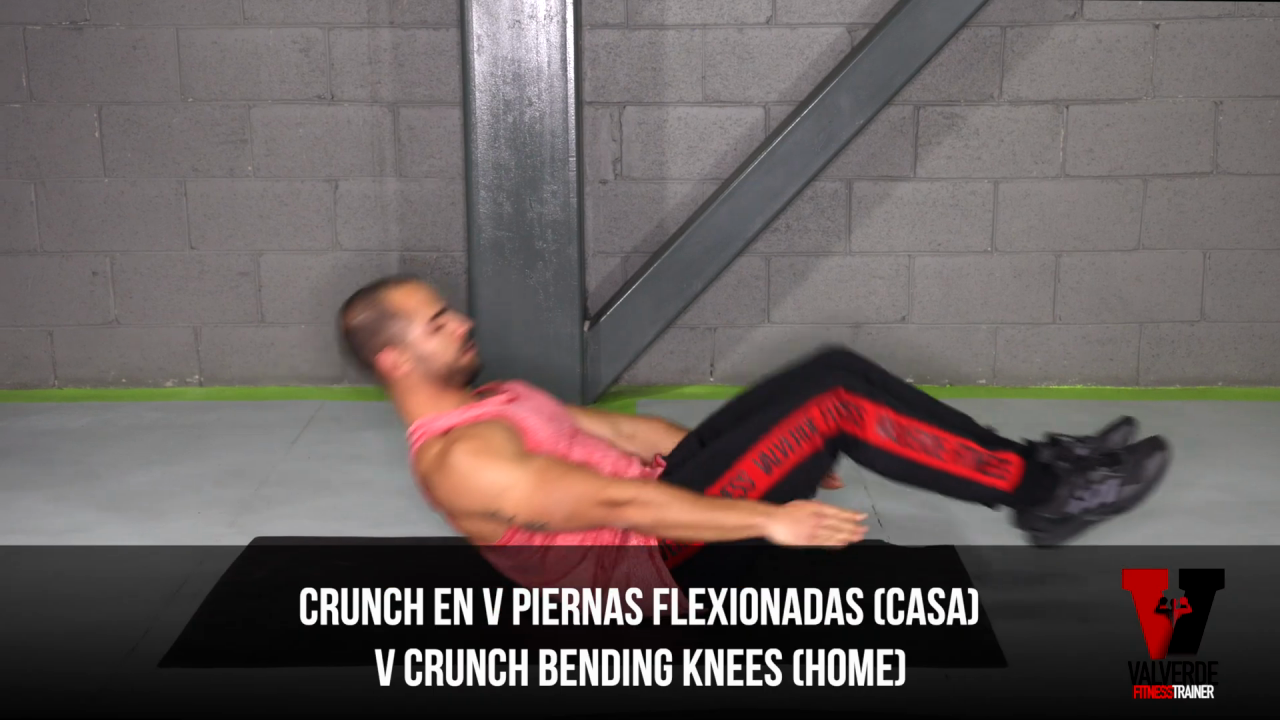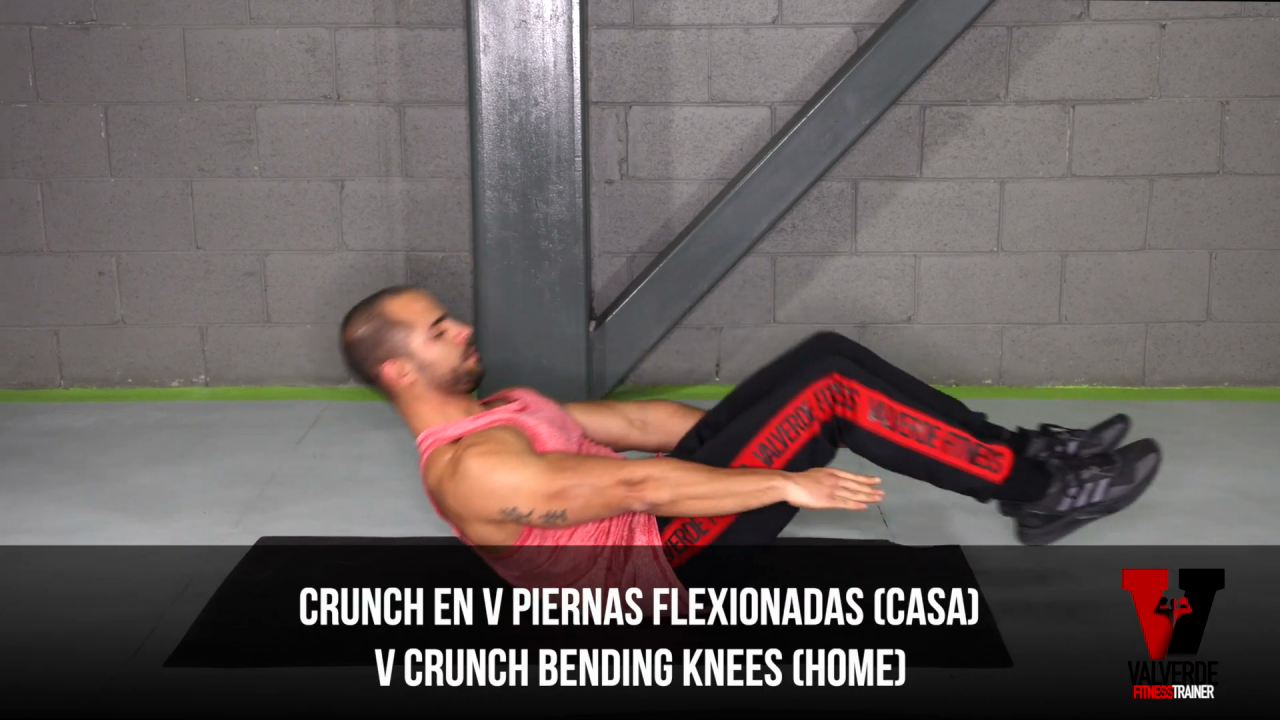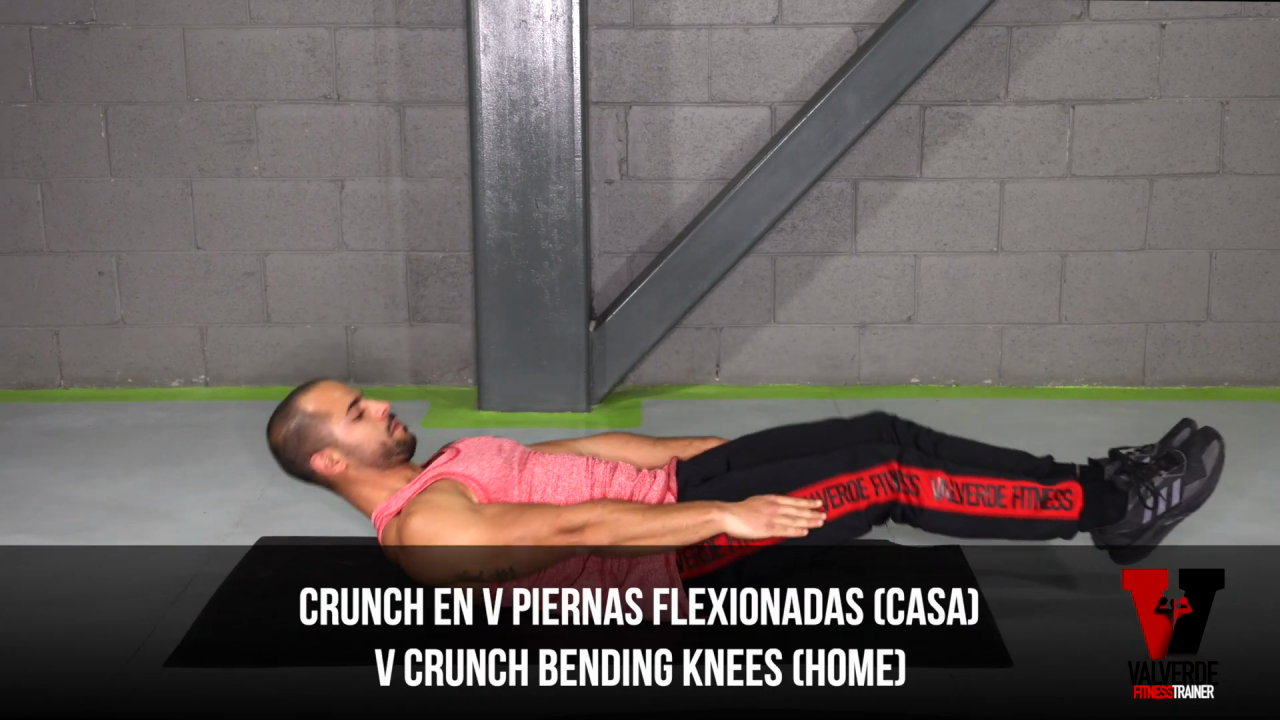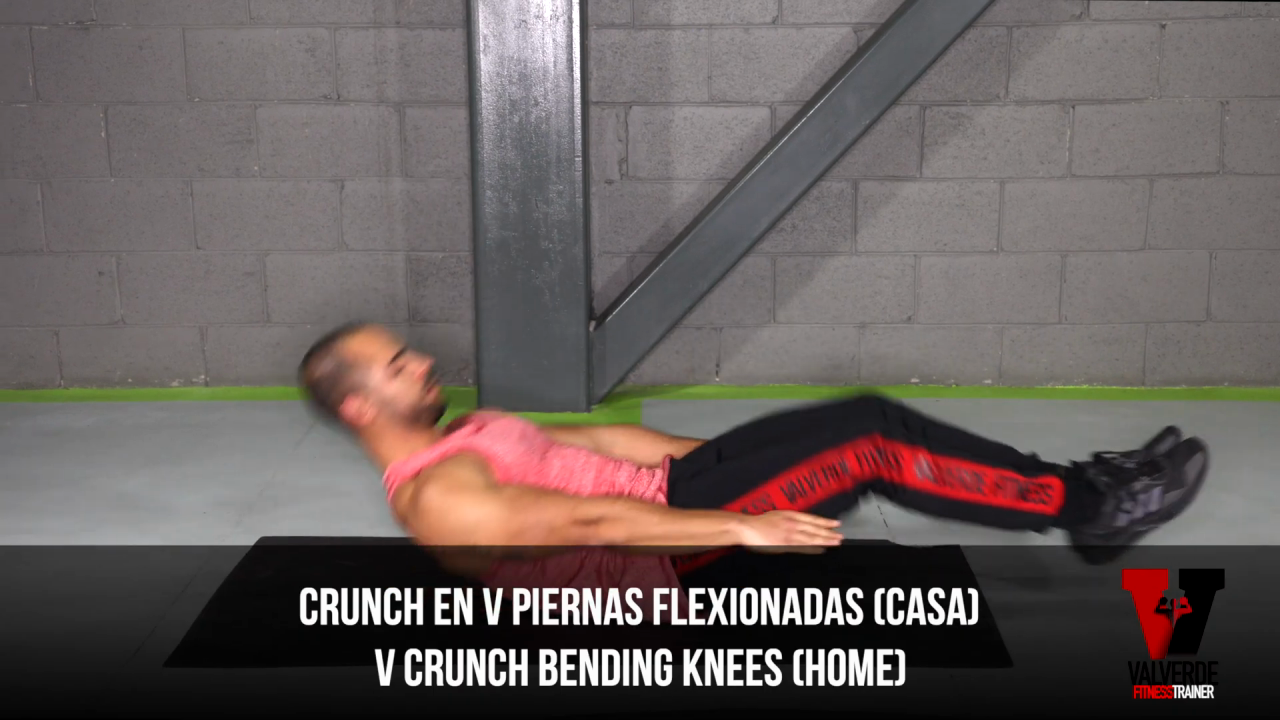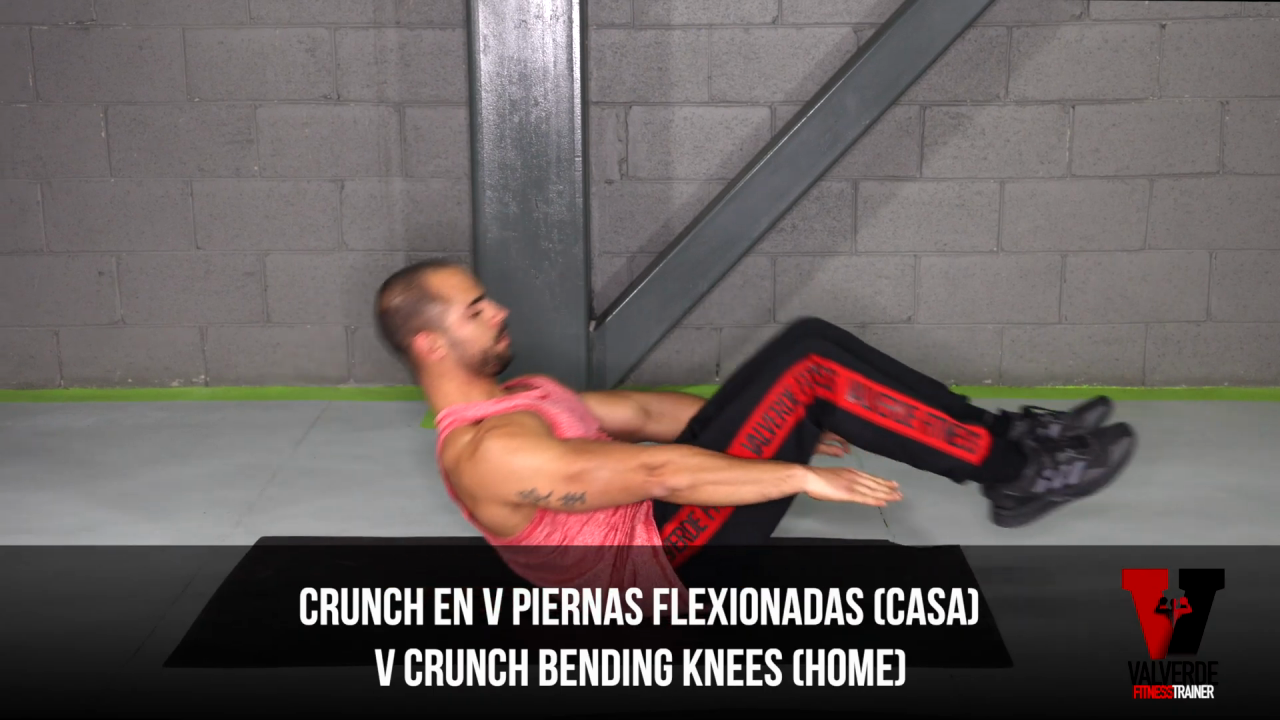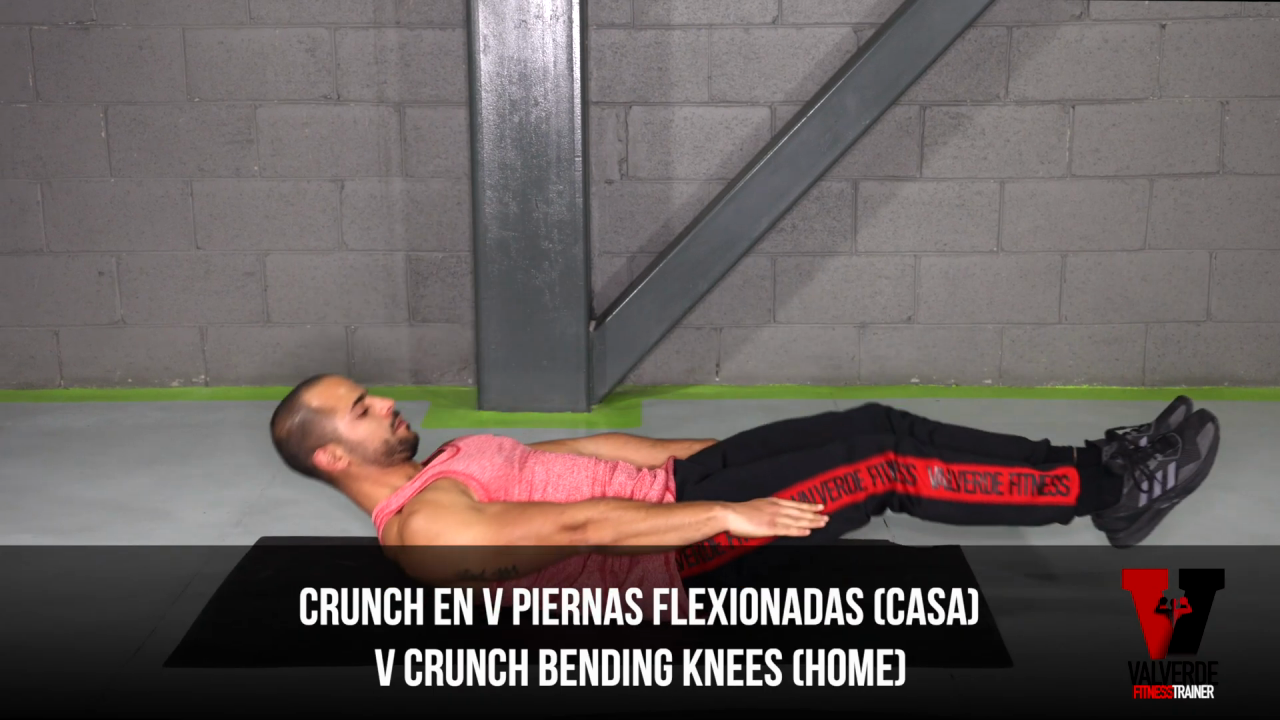
dt=0.7s
person 1, frame 1
left shoulder: (481, 407)
right shoulder: (458, 463)
left elbow: (617, 435)
right elbow: (614, 506)
left wrist: (775, 453)
right wrist: (772, 519)
left hip: (657, 518)
right hip: (662, 568)
left knee: (834, 372)
right knee: (837, 398)
left ankle: (1026, 467)
right ankle: (1041, 494)
person 1, frame 2
left shoulder: (490, 412)
right shoulder: (471, 471)
left elbow: (630, 422)
right elbow: (631, 488)
left wrist: (787, 441)
right wrist: (786, 485)
left hip: (662, 518)
right hip: (668, 560)
left knee: (823, 359)
right knee: (831, 387)
left ankle: (1020, 457)
right ankle: (1033, 491)
person 1, frame 3
left shoulder: (444, 471)
right shoulder: (422, 532)
left elbow: (586, 449)
right elbow: (576, 533)
left wrist: (708, 449)
right wrist: (724, 517)
left hip: (675, 483)
right hip: (675, 549)
left knee: (877, 432)
right knee: (886, 479)
left ankle: (1101, 488)
right ankle: (1114, 508)
person 1, frame 4
left shoulder: (462, 438)
right shoulder: (438, 500)
left elbow: (598, 441)
right elbow: (590, 522)
left wrist: (721, 455)
right wrist: (741, 529)
left hip: (673, 485)
right hip: (670, 557)
left knee: (866, 416)
right knee: (868, 450)
left ankle: (1080, 492)
right ankle: (1087, 508)
person 1, frame 5
left shoulder: (507, 399)
right shoulder: (489, 455)
left elbow: (645, 411)
right elbow: (651, 472)
left wrist: (787, 425)
right wrist: (800, 476)
left hip: (666, 512)
right hip: (671, 553)
left knee: (809, 344)
right knee: (810, 366)
left ankle: (1006, 444)
right ankle: (1010, 467)
person 1, frame 6
left shoulder: (439, 470)
right shoulder: (425, 529)
left elbow: (582, 450)
right elbow: (579, 530)
left wrist: (708, 457)
right wrist: (729, 511)
left hip: (672, 487)
right hip: (674, 556)
left knee: (872, 426)
right knee: (882, 468)
left ankle: (1091, 470)
right ankle: (1105, 494)
